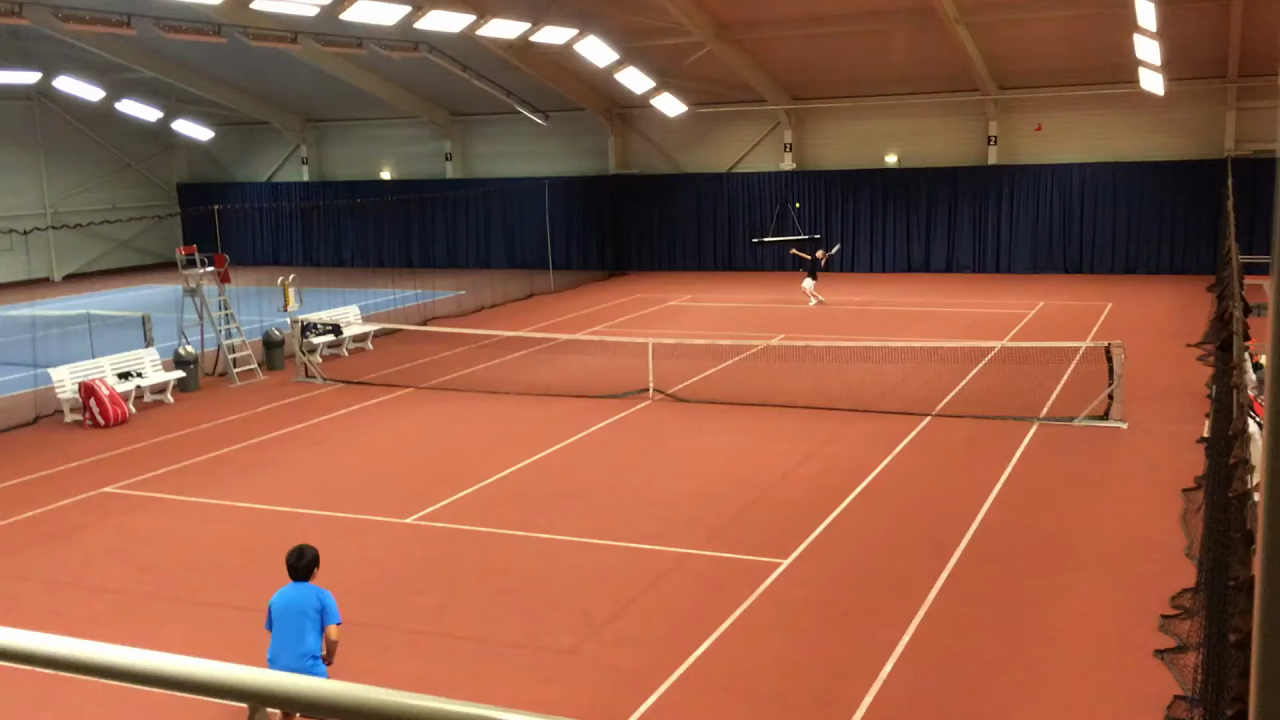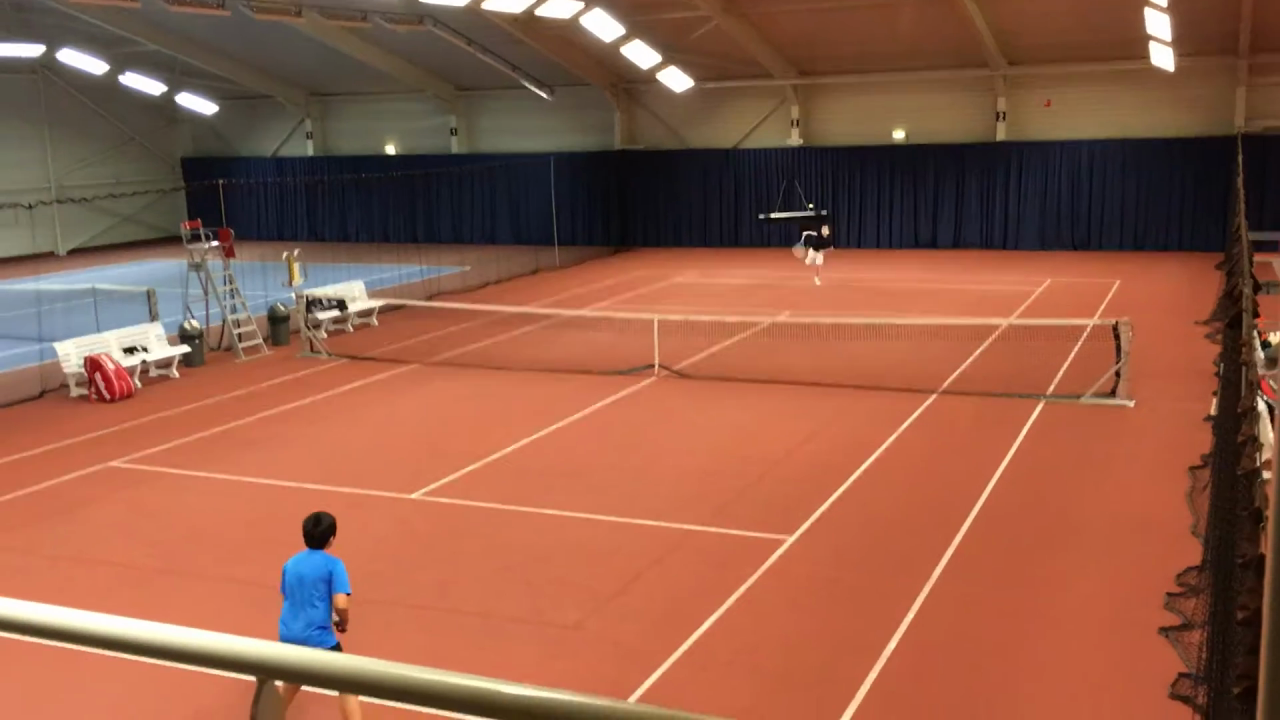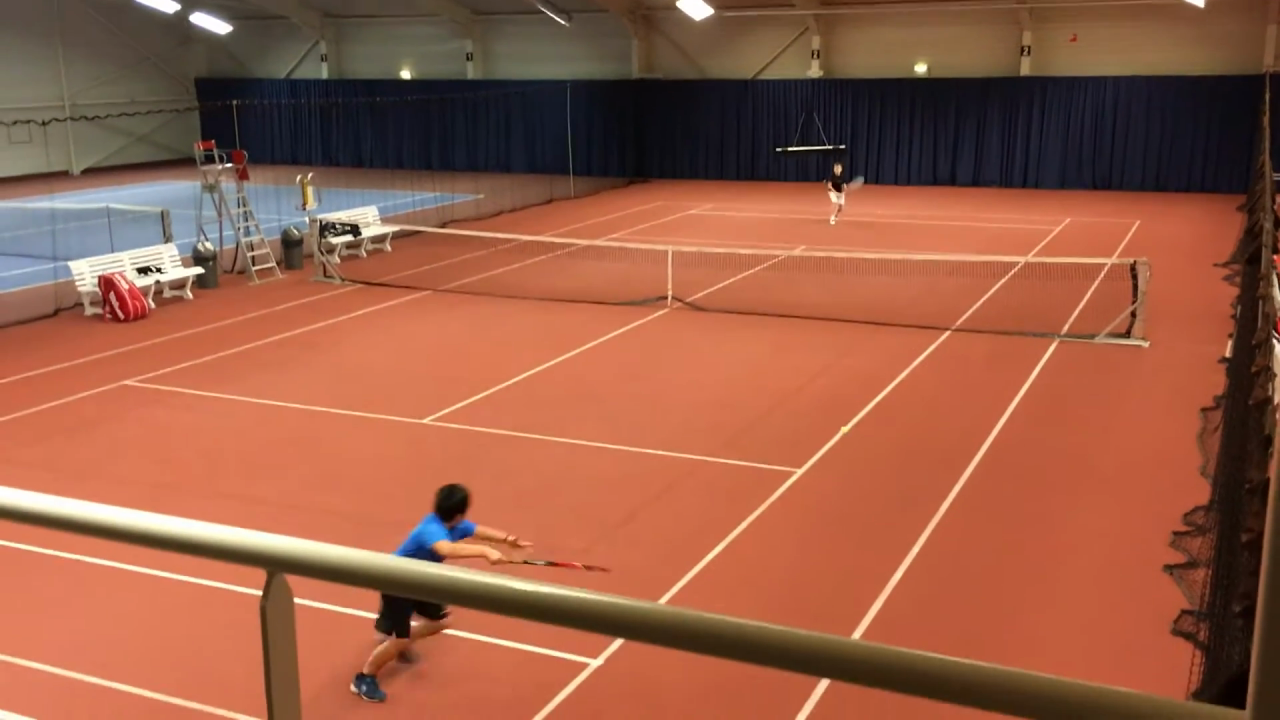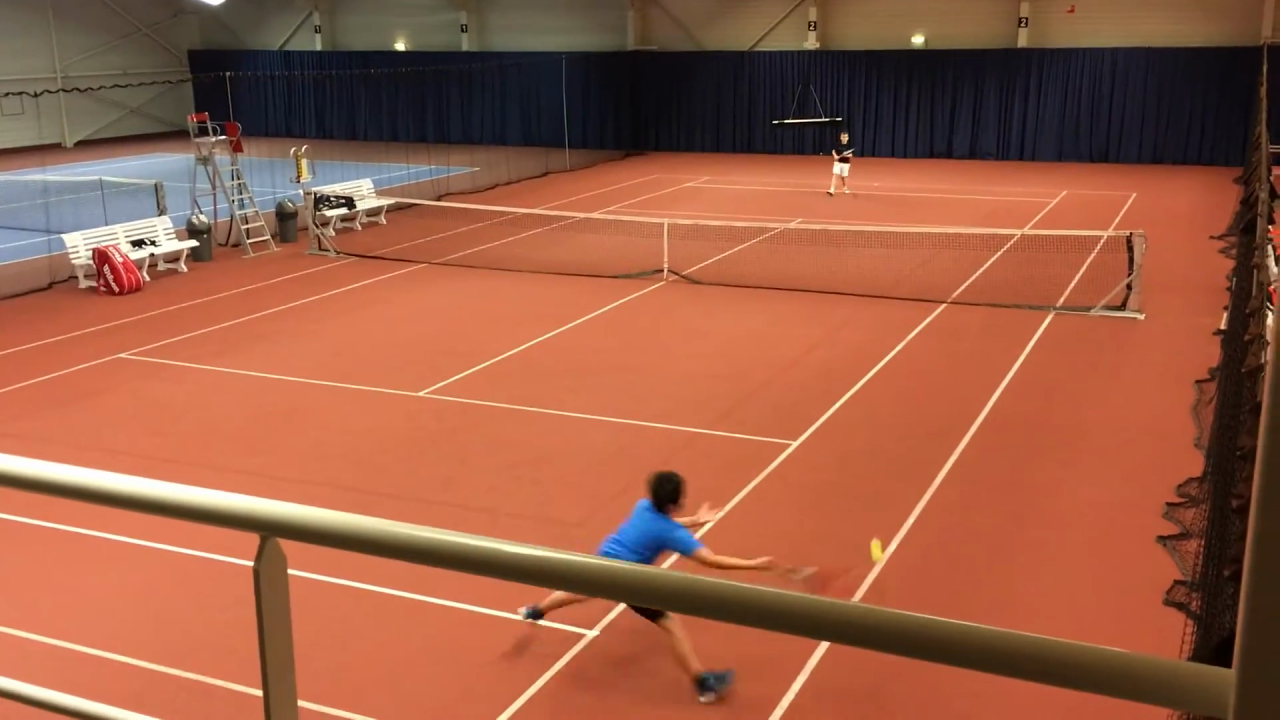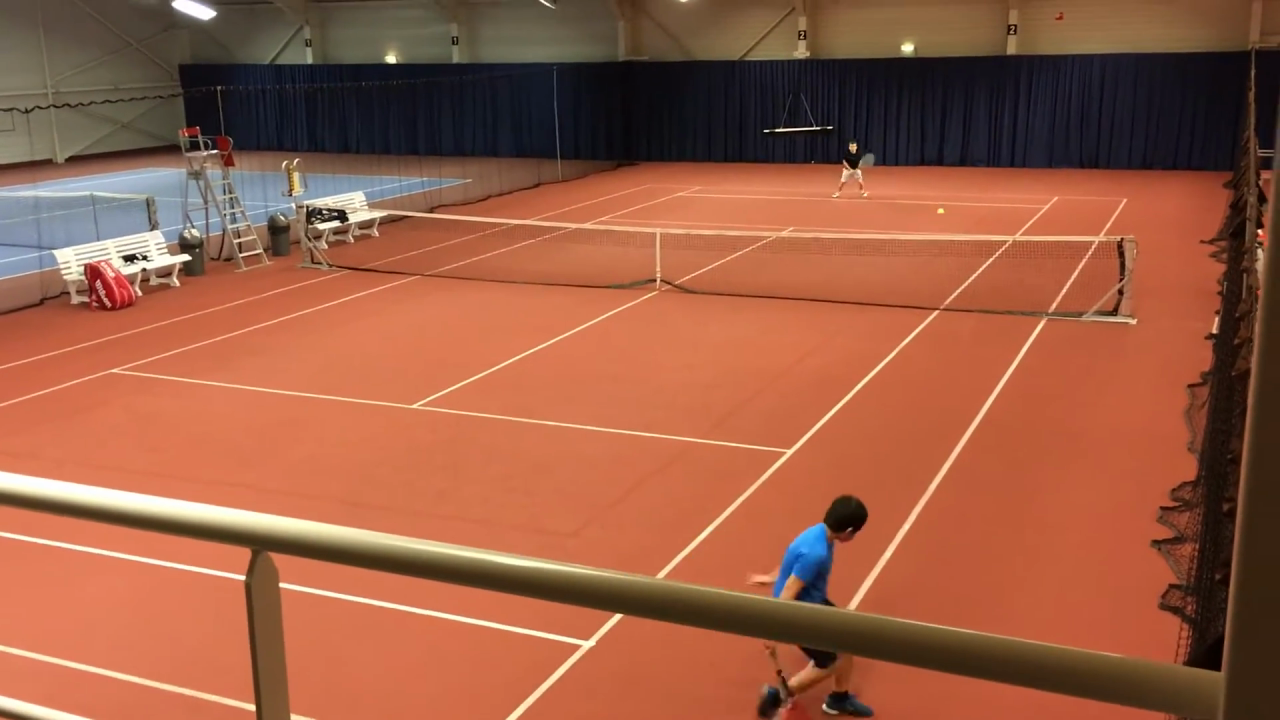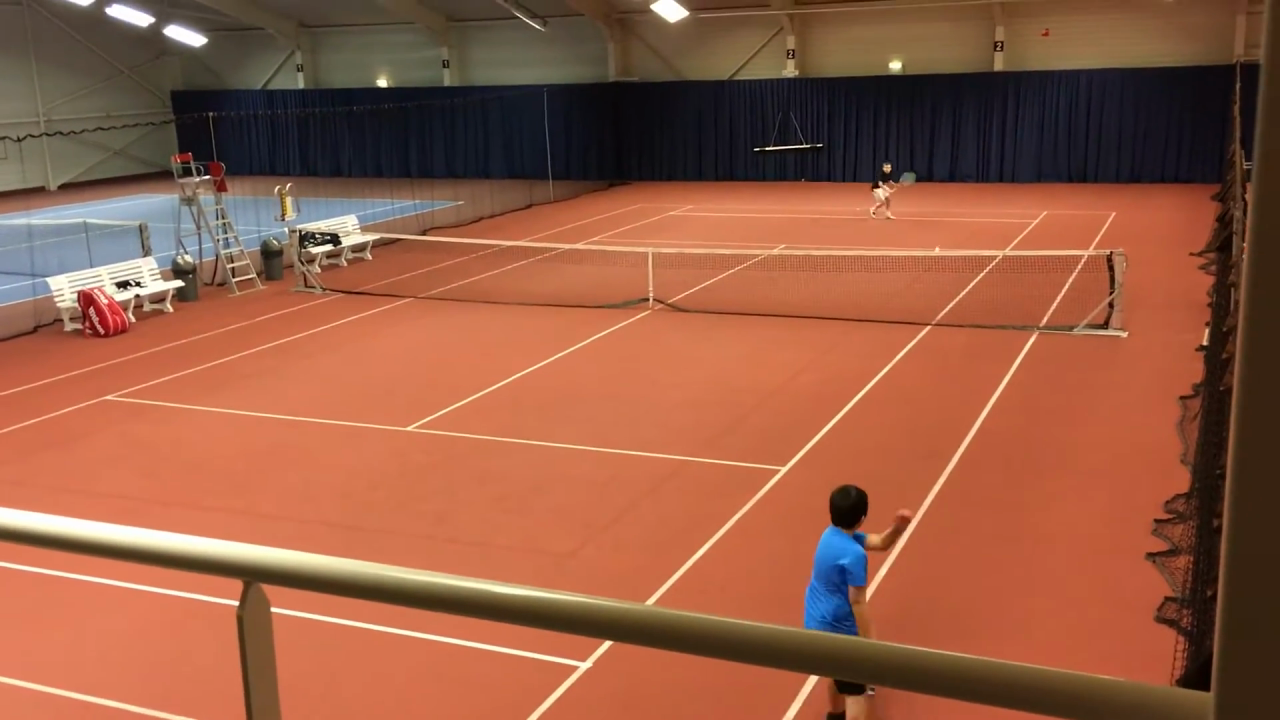
dt=0.5s
person 1, frame 1
left shoulder: (277, 597)
right shoulder: (323, 596)
left elbow: (272, 633)
right elbow: (333, 637)
right wrist: (330, 657)
left hip: (278, 669)
right hip: (310, 670)
person 1, frame 2
left shoulder: (291, 563)
right shoulder: (334, 565)
right elbow: (341, 605)
right wrist: (342, 623)
left hip: (289, 636)
right hip: (319, 638)
left knee: (292, 682)
person 1, frame 3
left shoulder: (453, 523)
right shoulder: (431, 530)
left elbow: (479, 531)
right elbow: (446, 550)
left wrist: (508, 539)
right wrist: (485, 551)
left knee: (441, 621)
right knee: (399, 640)
left ankle: (393, 640)
right ankle: (363, 679)
person 1, frame 4
left shoulder: (644, 505)
right shoulder: (672, 532)
right elbow: (710, 560)
left wrist: (695, 520)
right wrist: (753, 564)
left hip: (605, 557)
left knee: (583, 592)
right knee: (672, 625)
left ankle: (536, 611)
right ankle: (703, 682)
person 1, frame 5
left shoulder: (819, 533)
right shoulder: (816, 553)
left elbow: (792, 563)
right elbow: (788, 591)
left wrist: (773, 578)
right knee: (830, 665)
left ankle: (840, 698)
right ankle: (777, 696)
person 1, frame 6
left shoulder: (835, 534)
right shoulder: (854, 555)
left elbow: (878, 543)
right elbow: (858, 604)
left wrist: (896, 527)
left hip: (817, 622)
right hip: (836, 629)
right knee: (856, 691)
